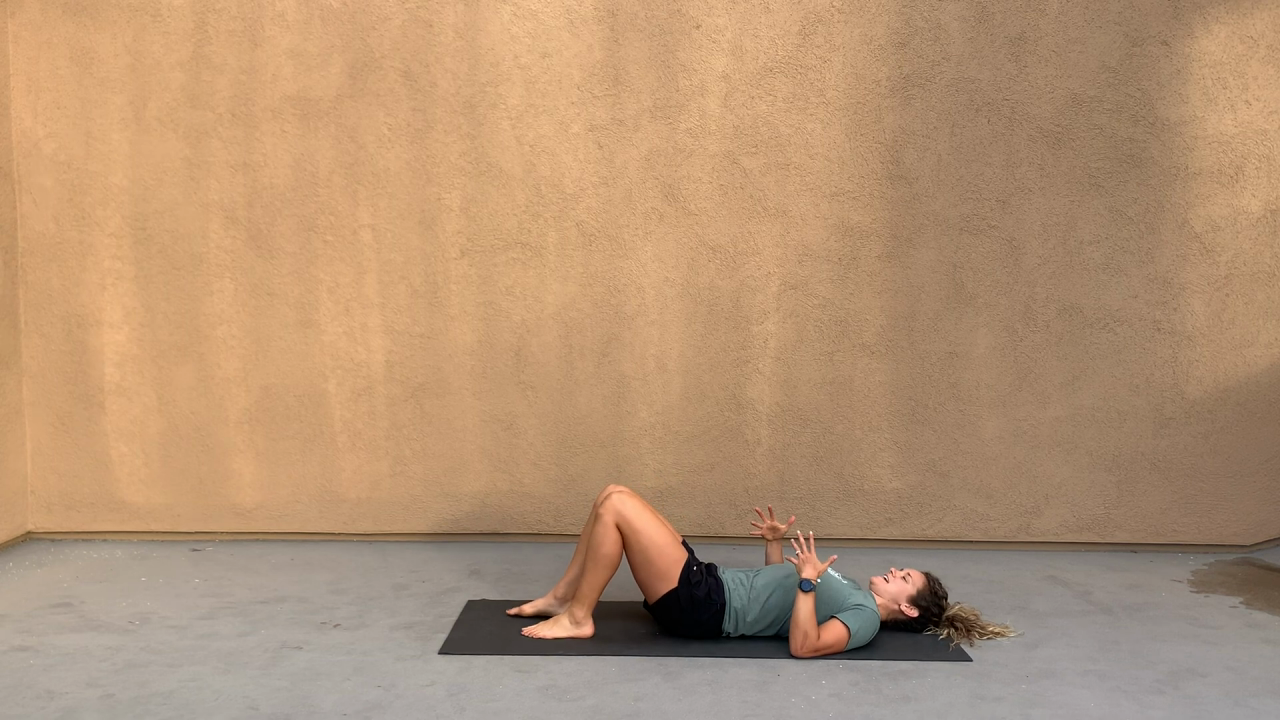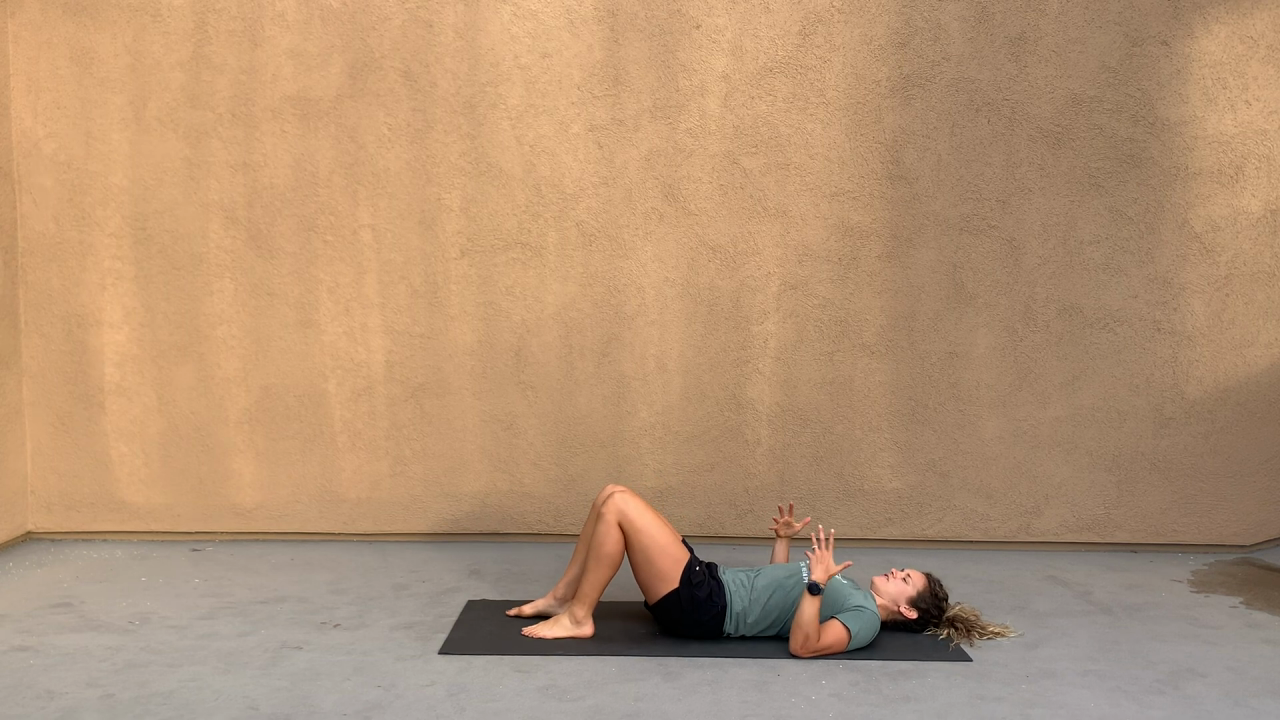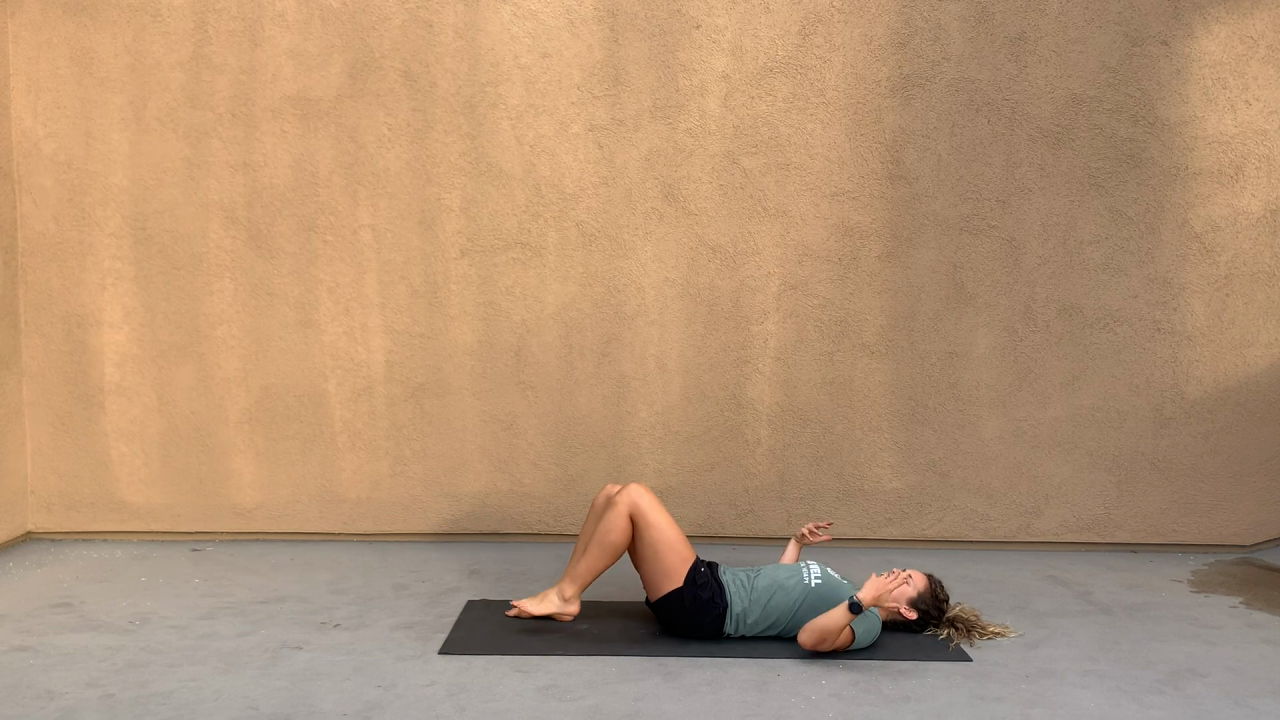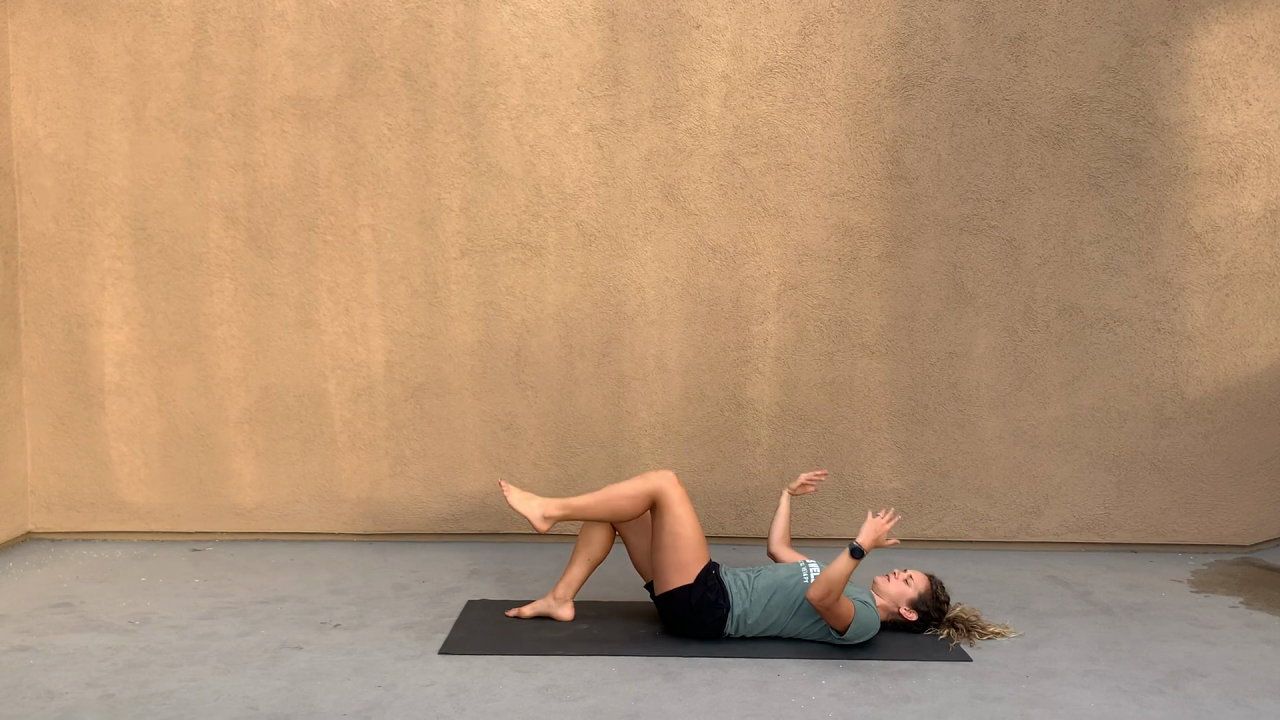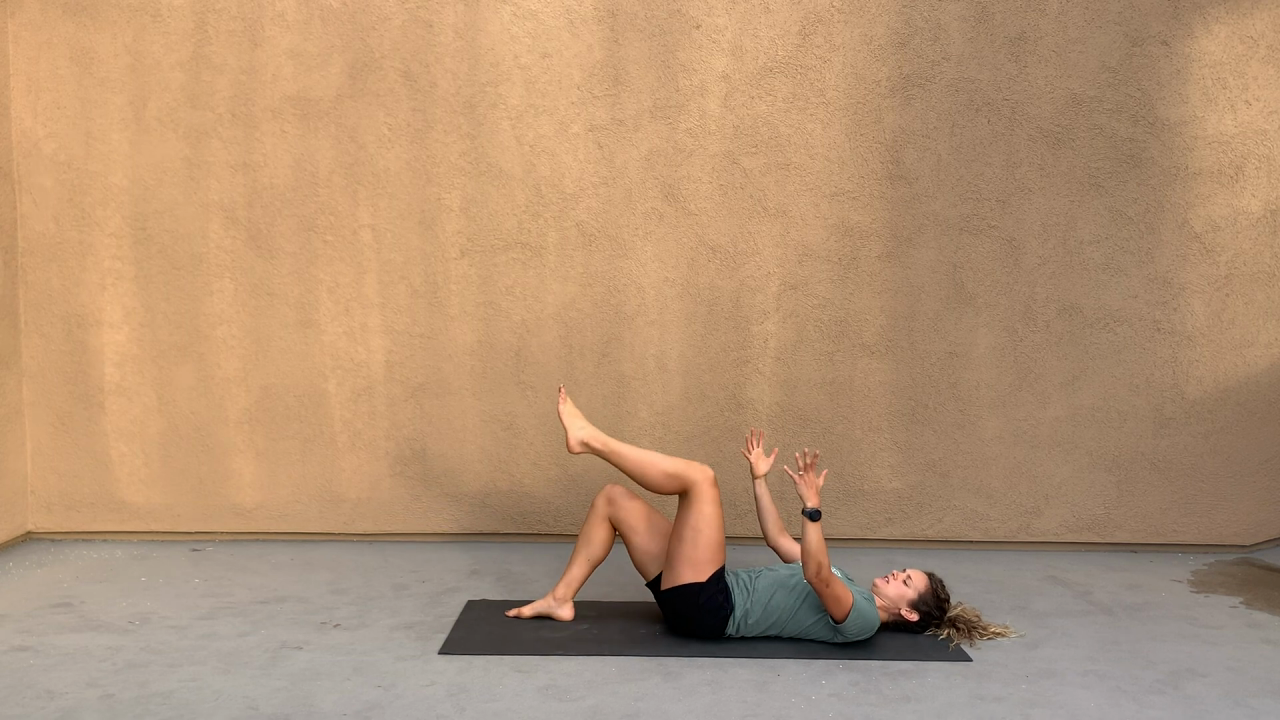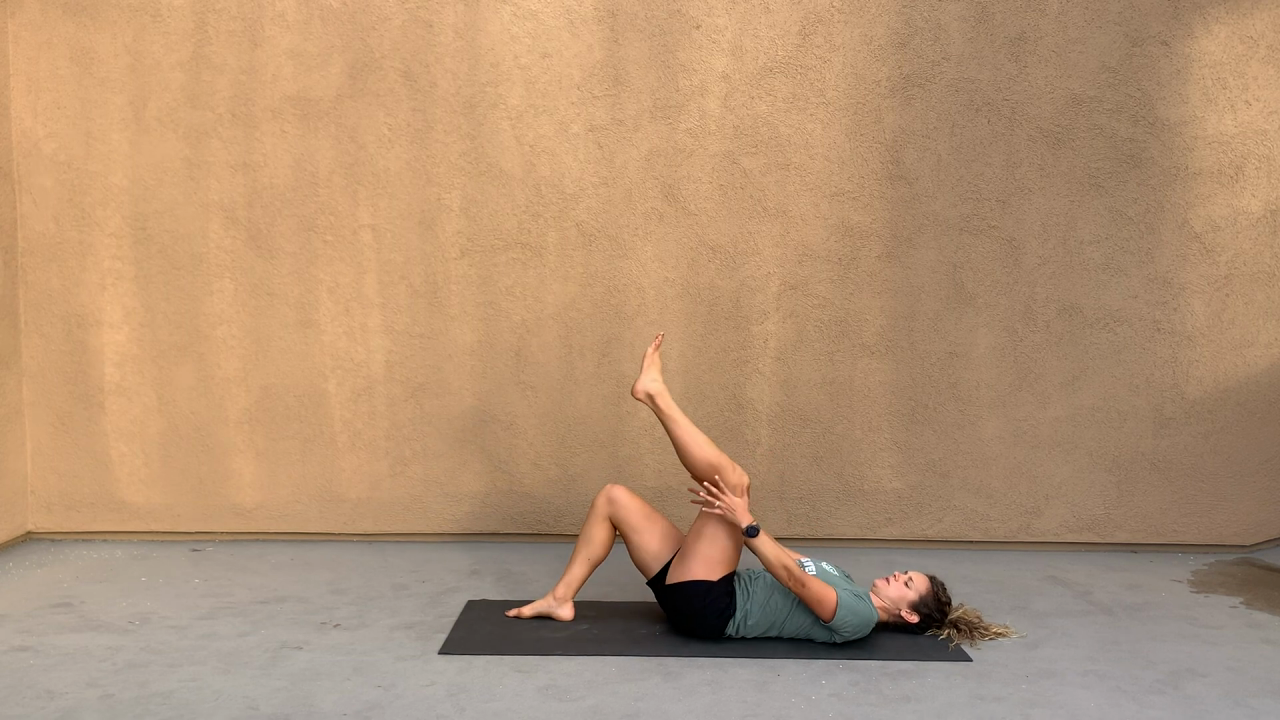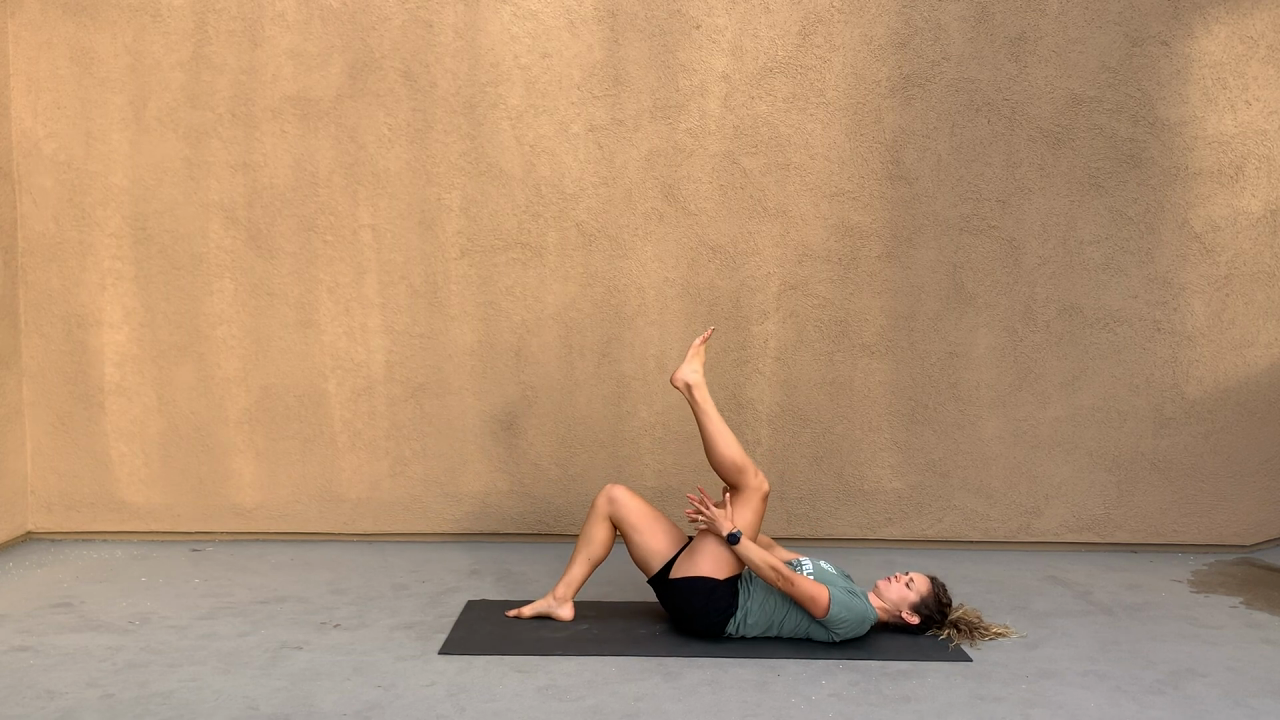
dt=0.3s
person 1, frame 1
left shoulder: (865, 618)
right shoulder: (852, 592)
left elbow: (803, 645)
left wrist: (808, 580)
right wrist: (776, 542)
left hip: (700, 609)
right hip: (708, 582)
left knee: (615, 508)
right knee: (613, 494)
left ankle: (577, 618)
right ankle: (561, 597)
person 1, frame 2
left shoulder: (864, 618)
right shoulder: (854, 591)
left elbow: (801, 644)
left wrist: (818, 582)
right wrist: (783, 538)
left hip: (700, 608)
right hip: (707, 583)
left knee: (618, 507)
right knee: (613, 495)
left ankle: (579, 617)
right ankle: (561, 596)
person 1, frame 3
left shoulder: (865, 624)
right shoulder: (851, 596)
left elbow: (809, 637)
left wrist: (858, 602)
right wrist: (798, 541)
left hip: (701, 607)
right hip: (710, 583)
left knee: (633, 497)
right knee: (613, 494)
left ankle: (566, 596)
right ankle: (563, 591)
person 1, frame 4
left shoulder: (859, 619)
right shoulder: (848, 596)
left elbow: (817, 596)
right elbow: (777, 552)
left wrist: (859, 548)
right wrist: (788, 498)
left hip: (704, 608)
right hip: (710, 589)
left knee: (666, 482)
right knee: (616, 509)
left ankle: (550, 511)
right ankle: (559, 599)
person 1, frame 5
left shoulder: (860, 619)
right shoulder: (843, 589)
left elbow: (816, 573)
right elbow: (778, 539)
left wrist: (813, 507)
right wrist: (760, 478)
left hip: (705, 607)
right hip: (698, 596)
left knee: (700, 477)
right knee: (612, 499)
left ankle: (590, 438)
right ankle: (560, 600)
person 1, frame 6
left shoulder: (856, 618)
right shoulder: (845, 587)
left elbow: (794, 578)
right elbow: (781, 556)
left wrist: (745, 525)
right wrist: (732, 518)
left hip: (707, 607)
right hip: (696, 594)
left knee: (732, 477)
right knee: (613, 497)
left ankle: (656, 395)
right ankle: (560, 600)
person 1, frame 7
left shoulder: (854, 617)
right shoulder: (845, 587)
left elbow: (784, 579)
right elbow: (773, 551)
left wrist: (728, 533)
right wrist: (728, 519)
left hip: (707, 604)
right hip: (696, 590)
left knee: (754, 483)
right knee: (613, 498)
left ankle: (695, 387)
right ankle: (560, 600)
